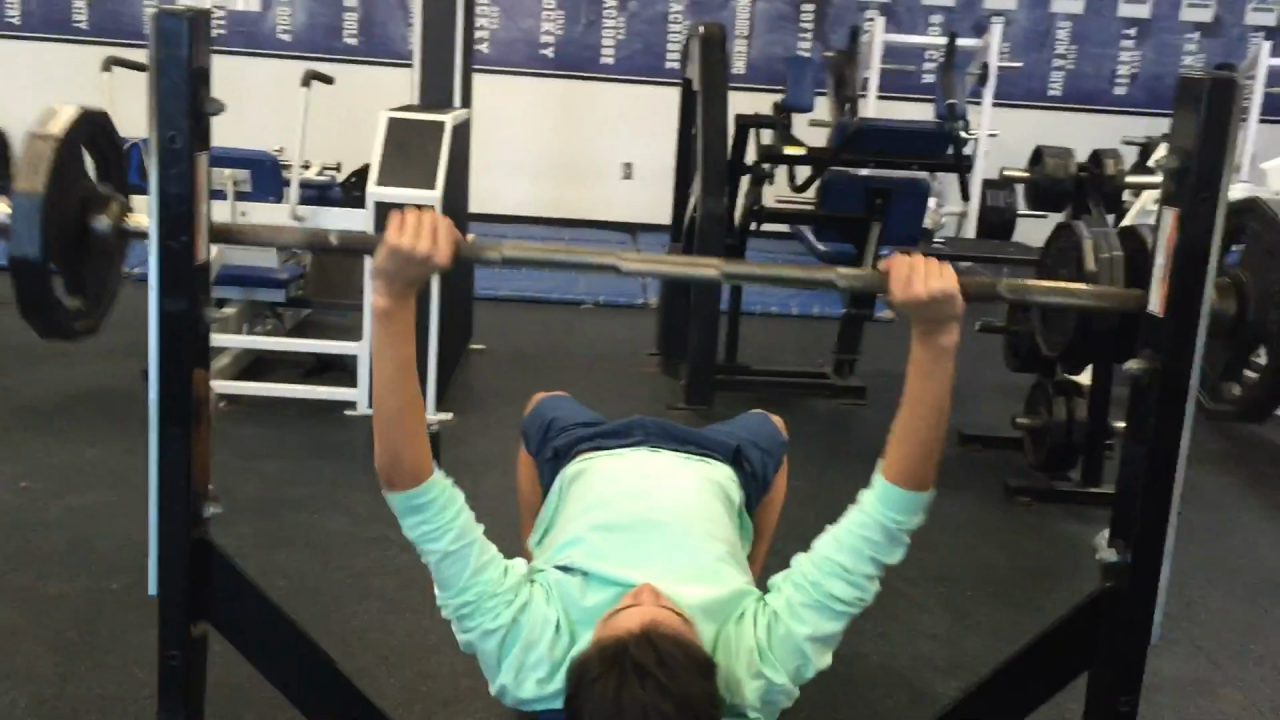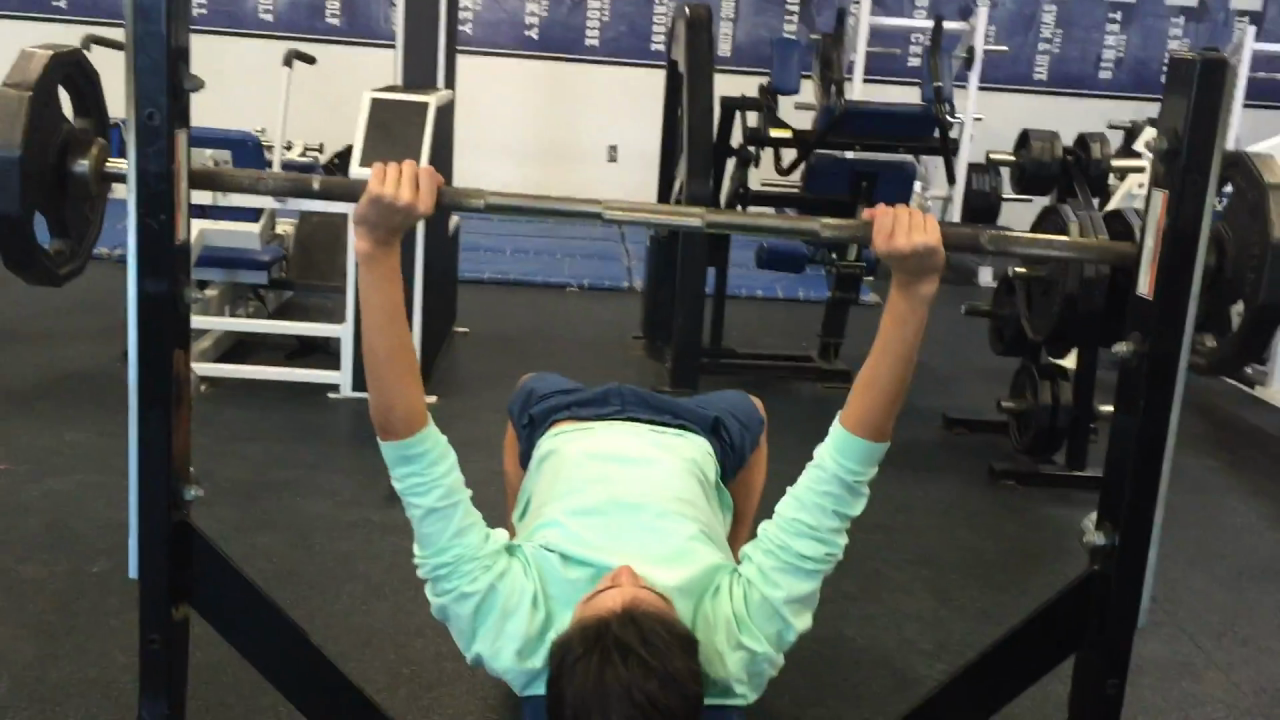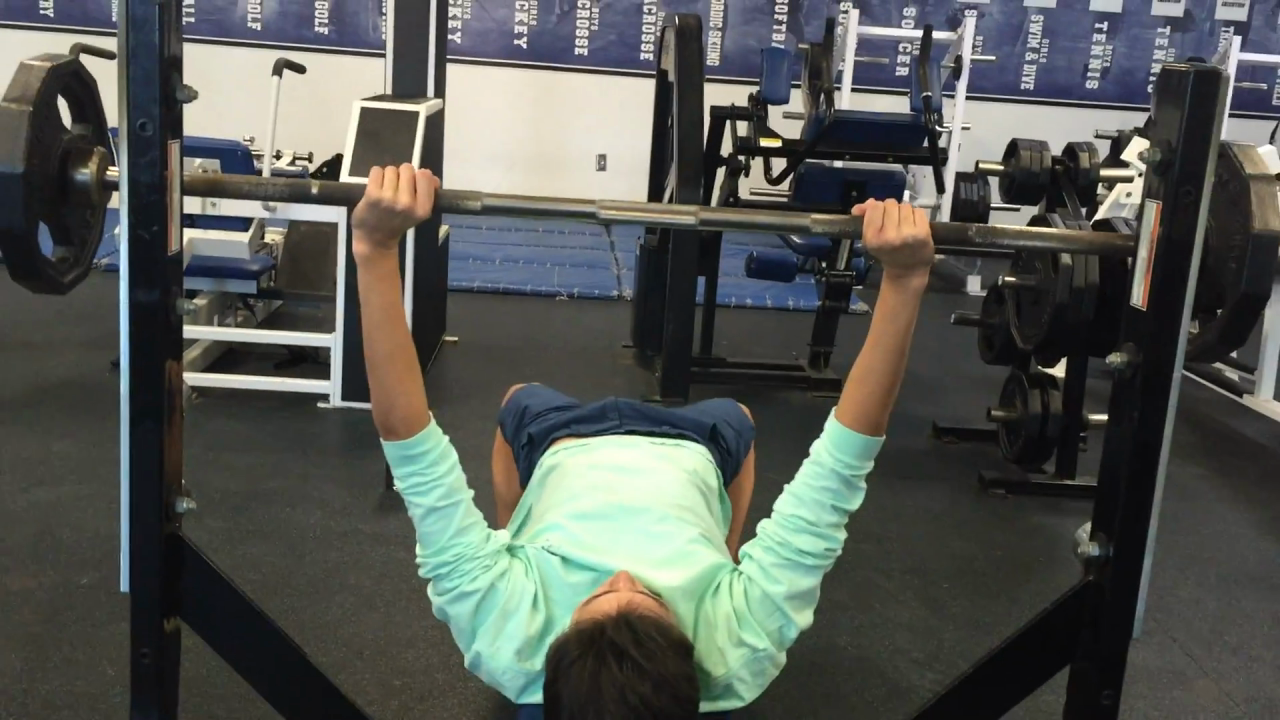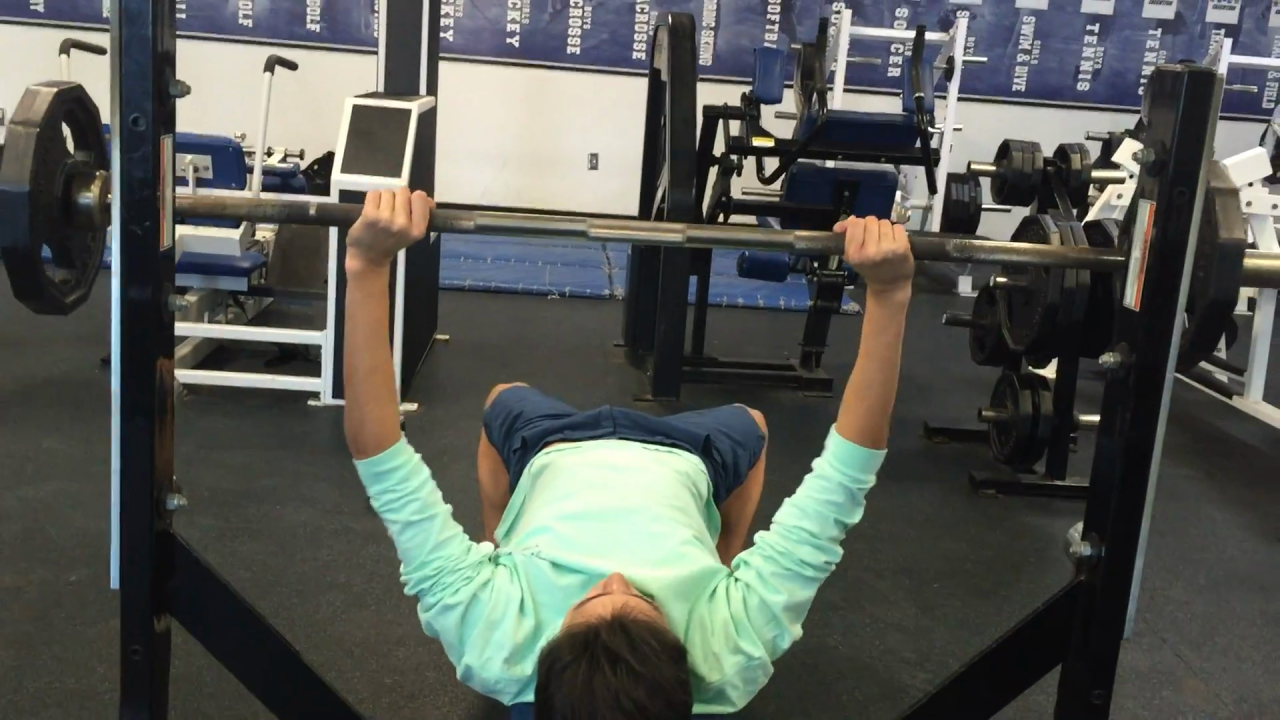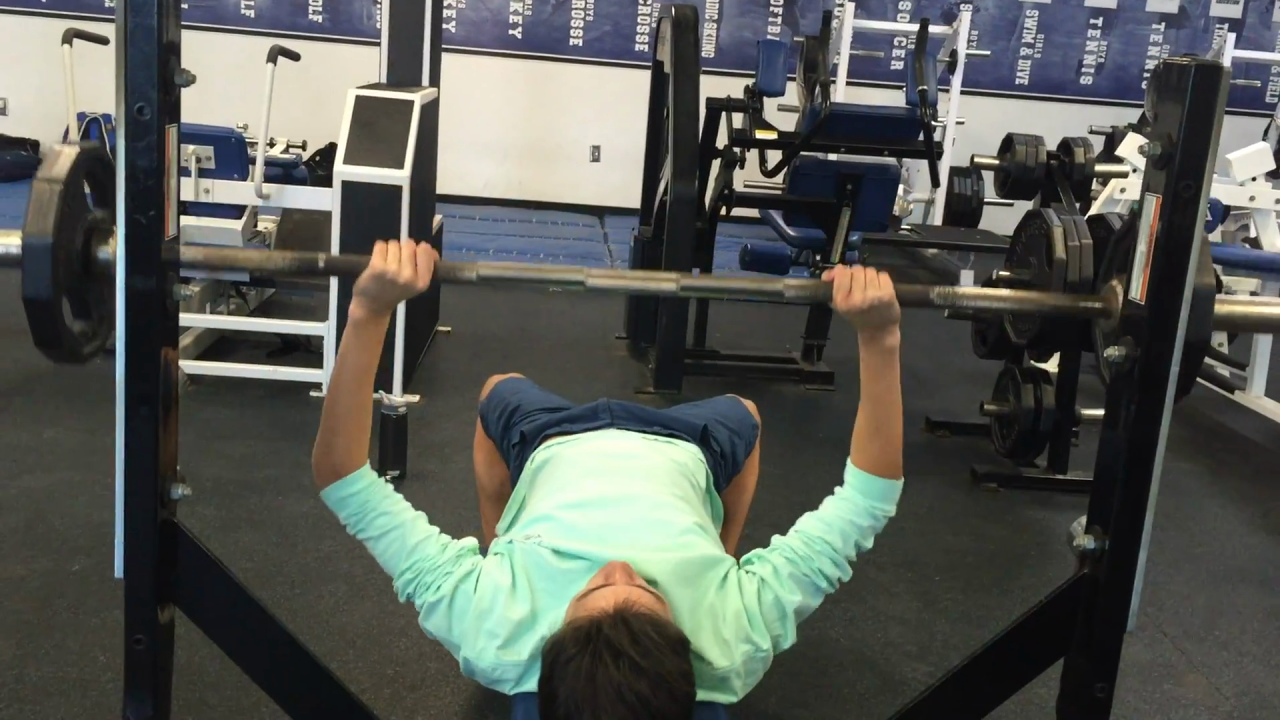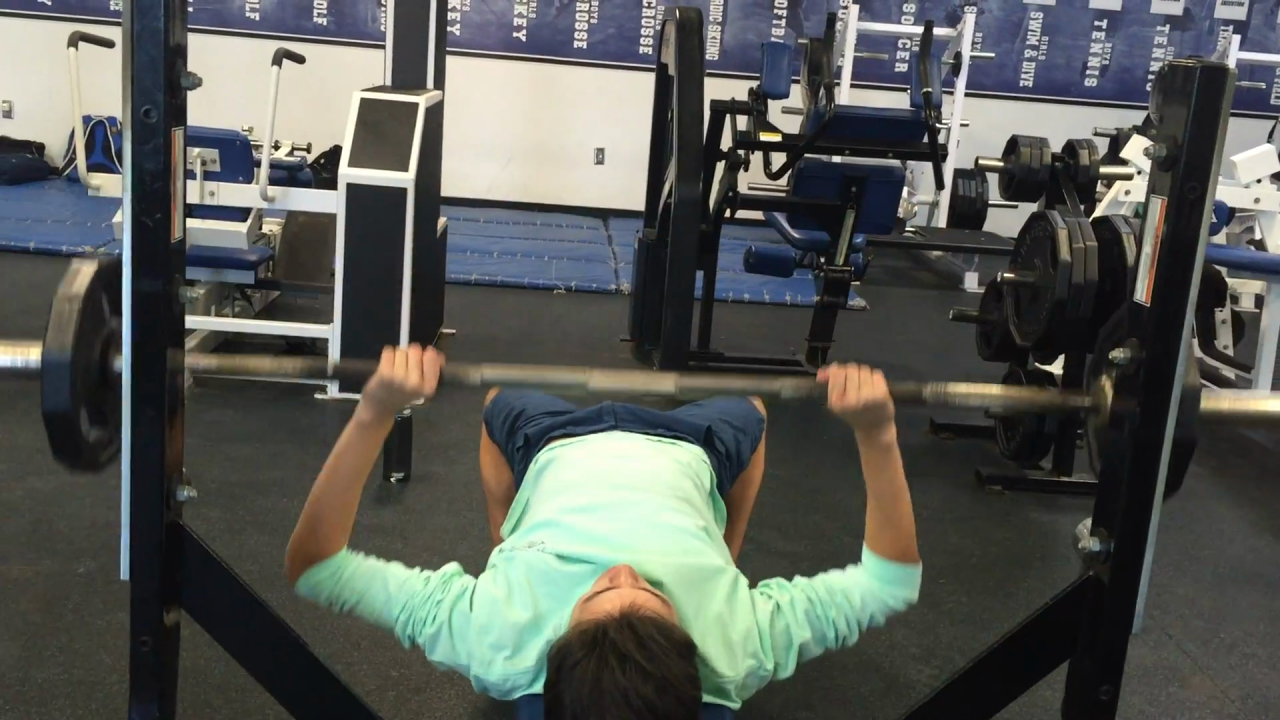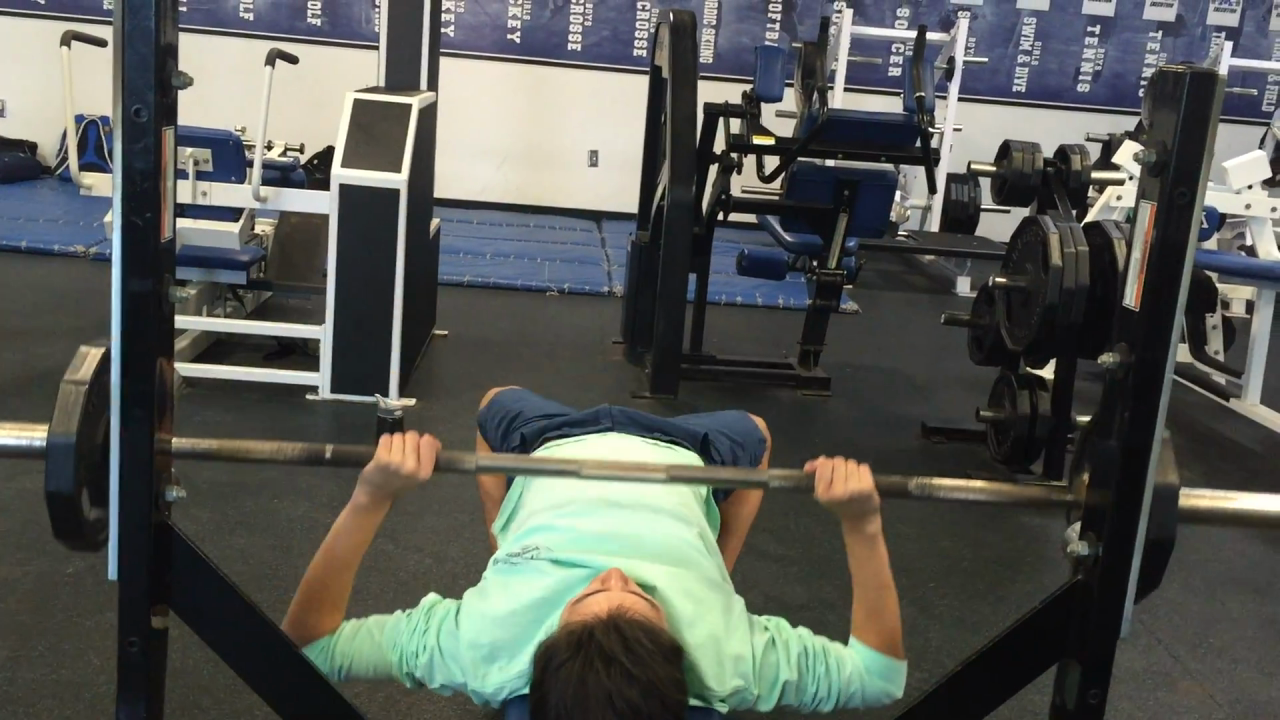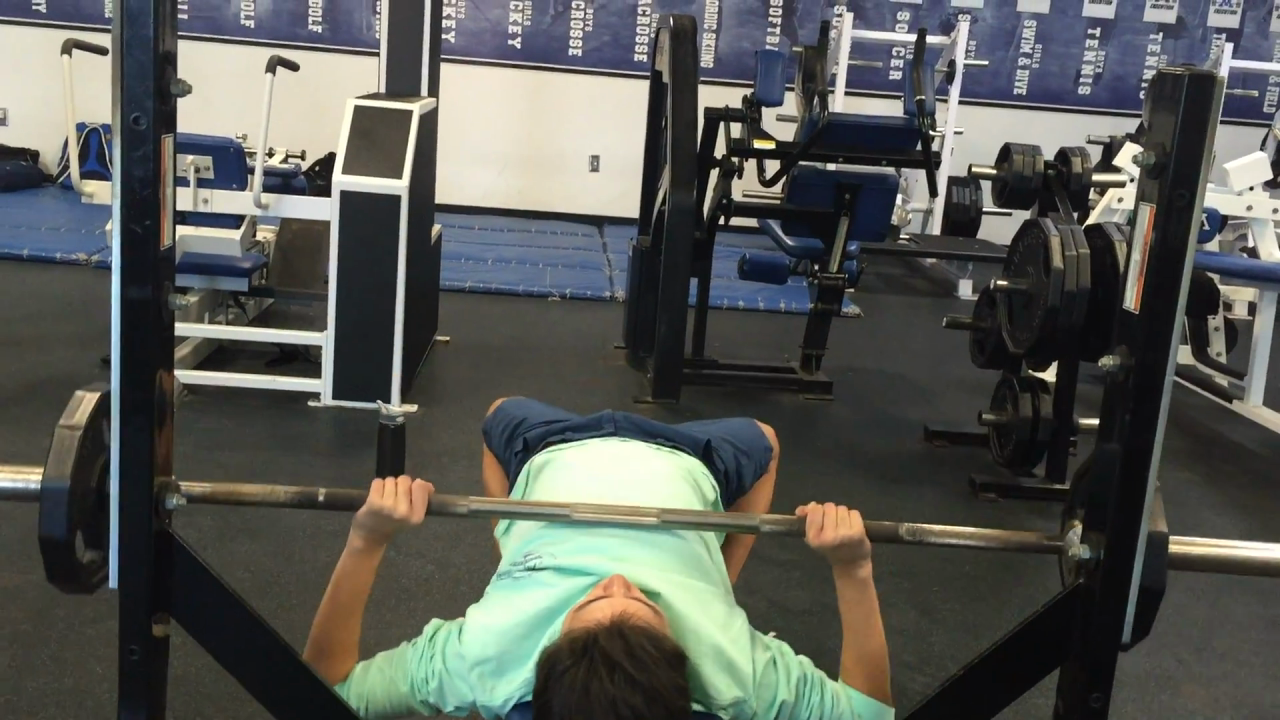
dt=0.3s
person 1, frame 1
left shoulder: (528, 659)
right shoulder: (760, 663)
left elbow: (408, 488)
right elbow: (893, 510)
left wrist: (395, 298)
right wrist: (934, 336)
left knee: (548, 411)
right knee: (764, 429)
person 1, frame 2
left shoulder: (508, 634)
right shoulder: (738, 643)
left elbow: (409, 451)
right elbow: (848, 463)
left wrist: (377, 247)
right wrist: (912, 288)
left knee: (534, 391)
right knee: (743, 411)
person 1, frame 3
left shoulder: (508, 640)
right shoulder: (737, 647)
left elbow: (413, 454)
right elbow: (843, 463)
left wrist: (375, 249)
right wrist: (903, 281)
left knee: (523, 402)
right knee: (732, 419)
person 1, frame 4
left shoulder: (497, 648)
right shoulder: (729, 652)
left elbow: (382, 463)
right elbow: (848, 473)
left wrist: (368, 266)
right wrist: (887, 296)
left knee: (509, 401)
right knee: (747, 422)
person 1, frame 5
left shoulder: (495, 634)
right shoulder: (733, 640)
left elbow: (344, 483)
right elbow: (870, 498)
left wrist: (368, 313)
right wrist: (879, 339)
left knee: (503, 391)
right knee: (739, 413)
person 1, frame 6
left shoulder: (497, 643)
right shoulder: (736, 647)
left elbow: (312, 571)
right elbow: (894, 585)
left wrist: (375, 414)
right wrist: (876, 437)
left knee: (506, 396)
right knee: (745, 411)
person 1, frame 7
left shoulder: (486, 650)
right shoulder: (727, 663)
left elbow: (308, 644)
left wrist: (370, 498)
right wrist: (863, 528)
left knee: (502, 404)
right knee: (749, 430)
person 1, frame 8
left shoulder: (486, 661)
right shoulder: (733, 671)
left wrist: (367, 542)
right wrist: (852, 571)
left knee: (507, 413)
right knee: (758, 439)
